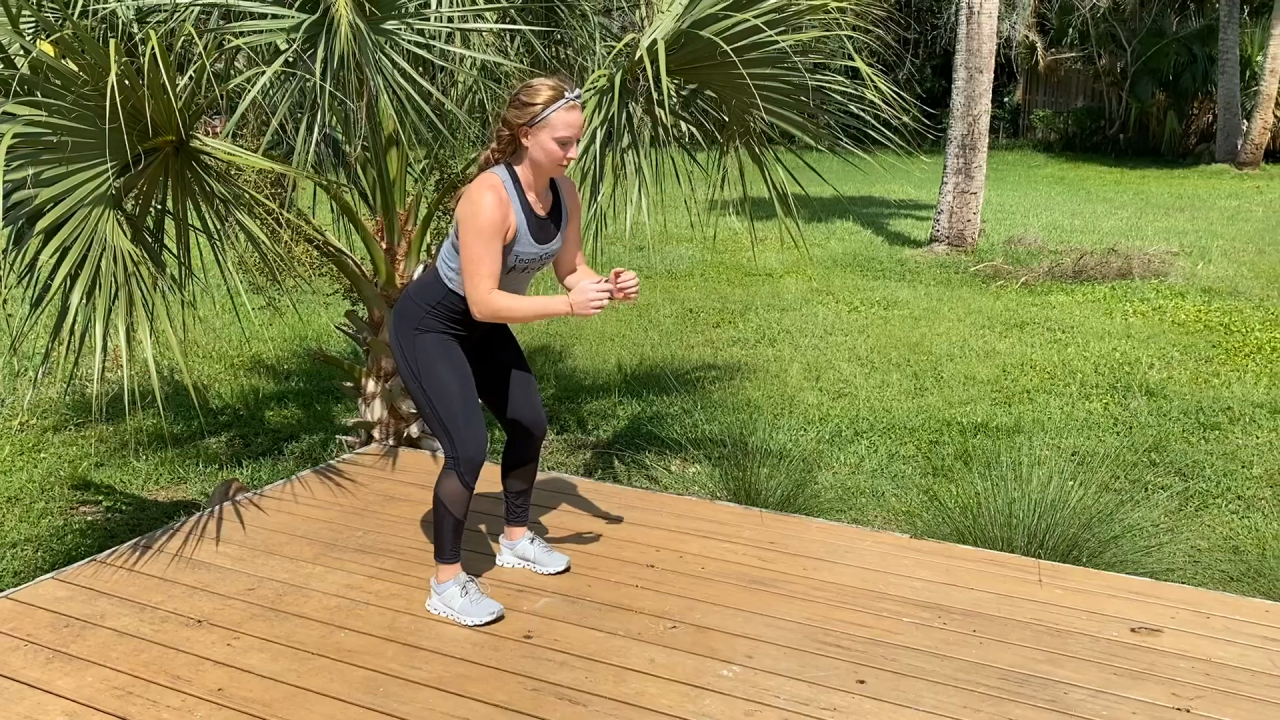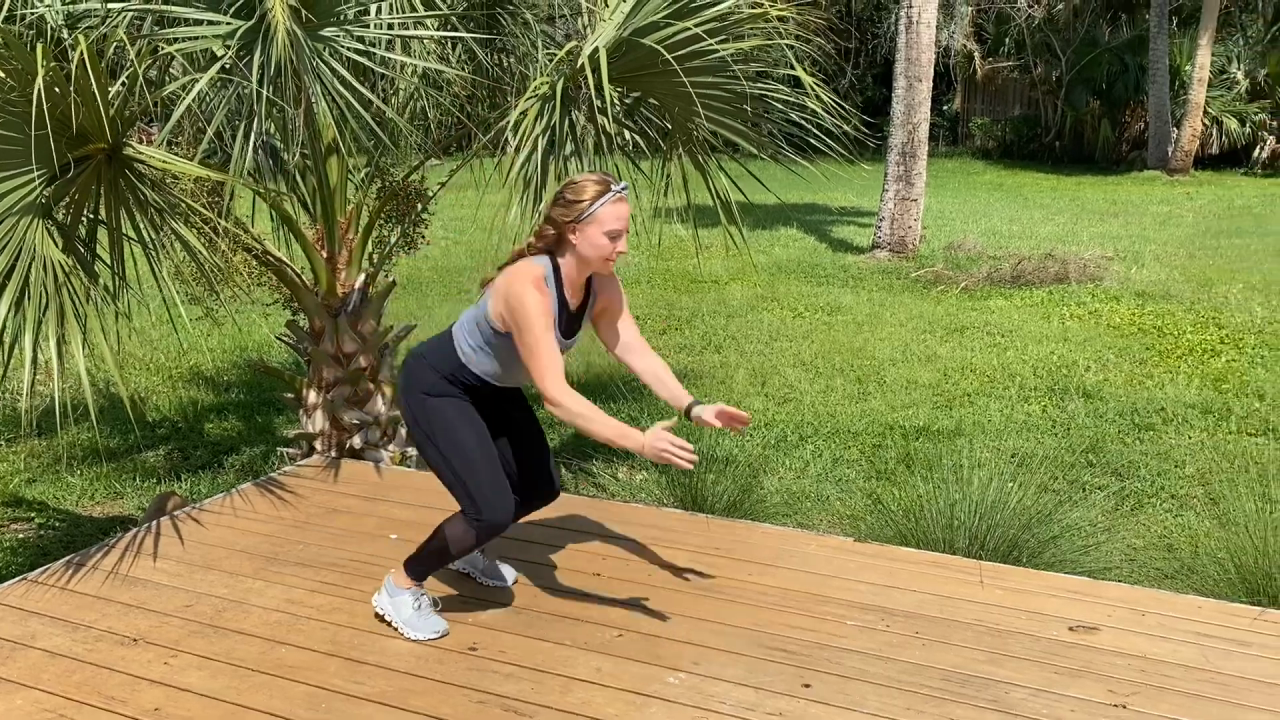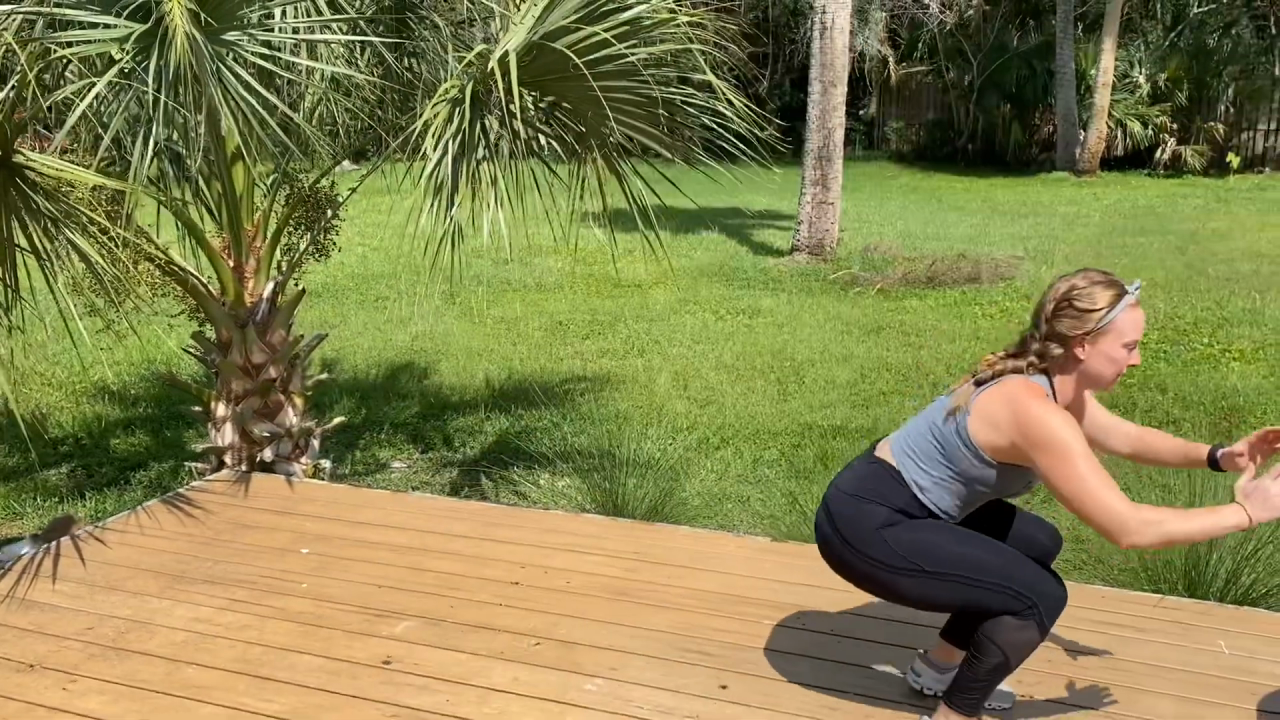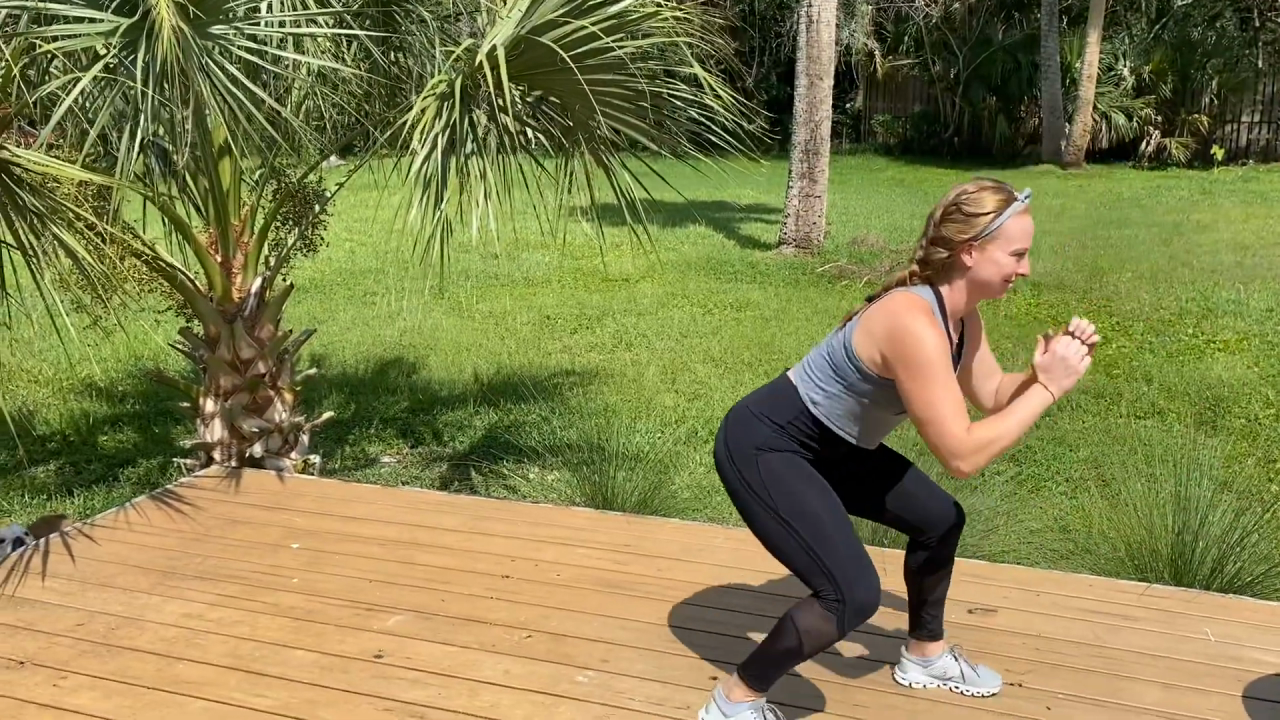
dt=1s
person 1, frame 1
left shoulder: (563, 193)
right shoulder: (489, 197)
left elbow: (571, 269)
right elbow: (483, 300)
left wrist: (607, 286)
right wrist: (567, 304)
left hip: (480, 325)
right hip: (427, 325)
left knee: (530, 424)
right knee: (468, 447)
left ankle: (516, 539)
right ankle: (446, 582)
person 1, frame 2
left shoulder: (596, 278)
right shoulder: (528, 286)
left elbow: (632, 348)
right elbow: (554, 393)
left wrist: (691, 407)
right wrist: (637, 440)
left hip: (494, 388)
right hip: (437, 388)
left knee: (541, 489)
right knee: (491, 509)
left ankle: (465, 549)
right ankle: (400, 590)
person 1, frame 3
left shoulder: (1050, 380)
right shoulder: (1034, 412)
left elbow: (1125, 437)
right elbow: (1128, 528)
left wrist: (1217, 455)
left hip: (898, 503)
right hip: (863, 525)
left knee: (1039, 545)
right knee: (1039, 595)
left ankle: (939, 665)
person 1, frame 4
left shoulder: (956, 309)
right shoulder: (915, 325)
left elbow: (990, 392)
right elbow: (963, 454)
left wrist: (1042, 369)
right wrist: (1049, 389)
left hip: (821, 440)
right hip: (760, 447)
left knee: (940, 519)
right knee: (852, 594)
left ankle: (925, 656)
